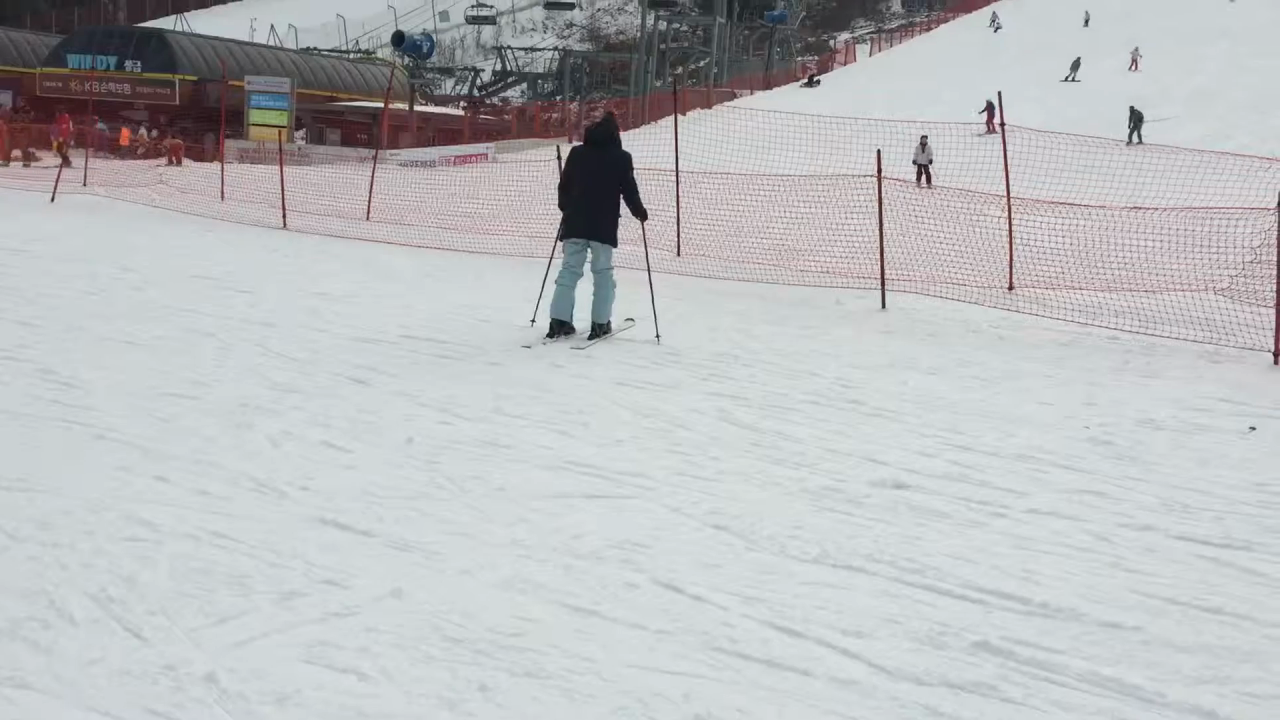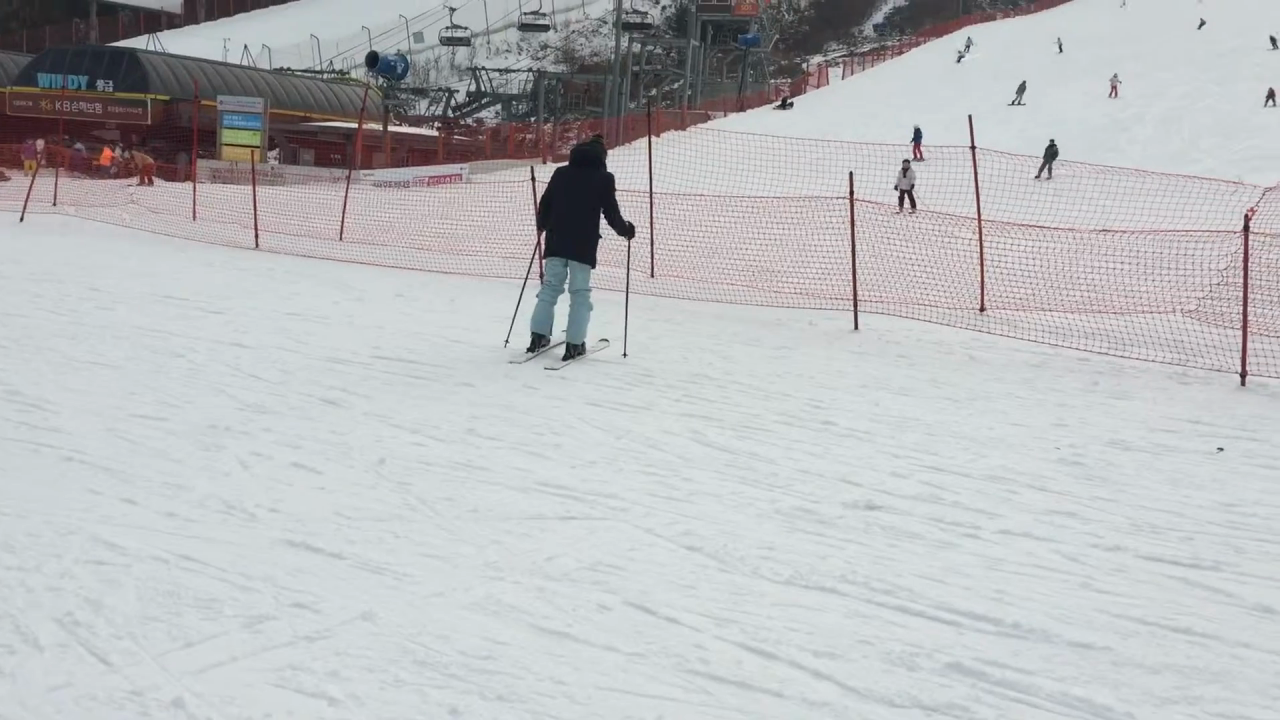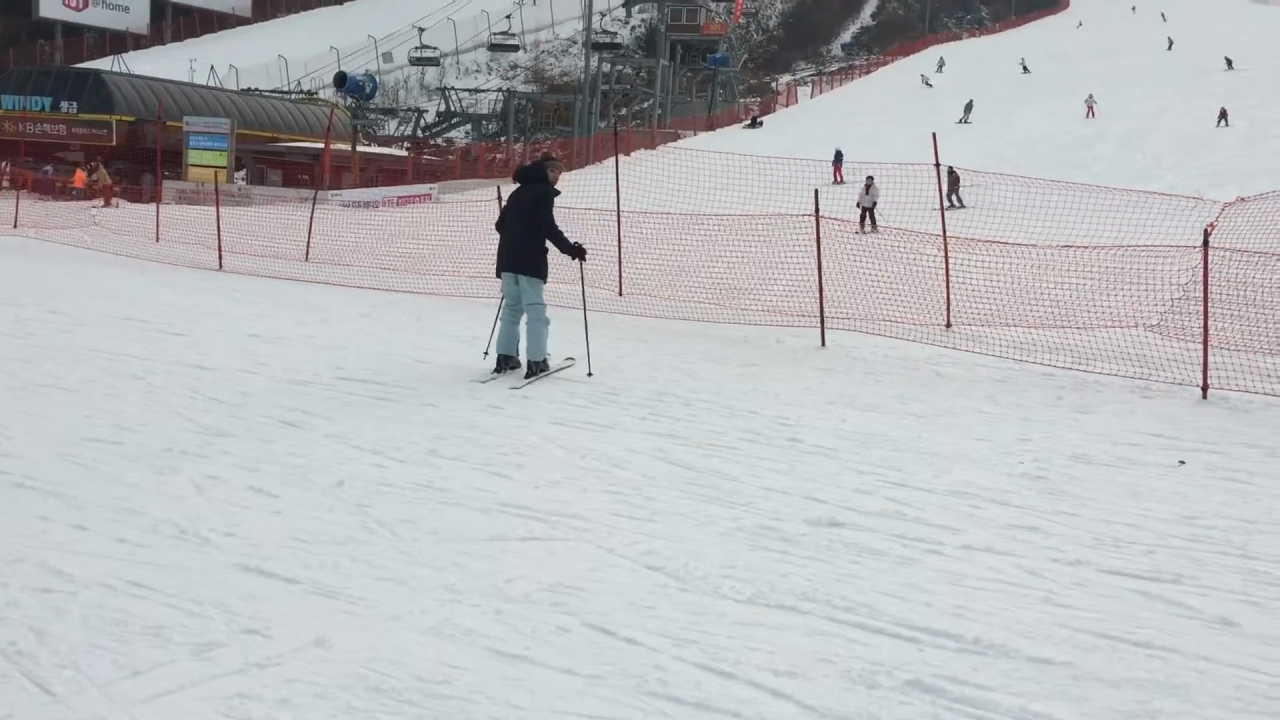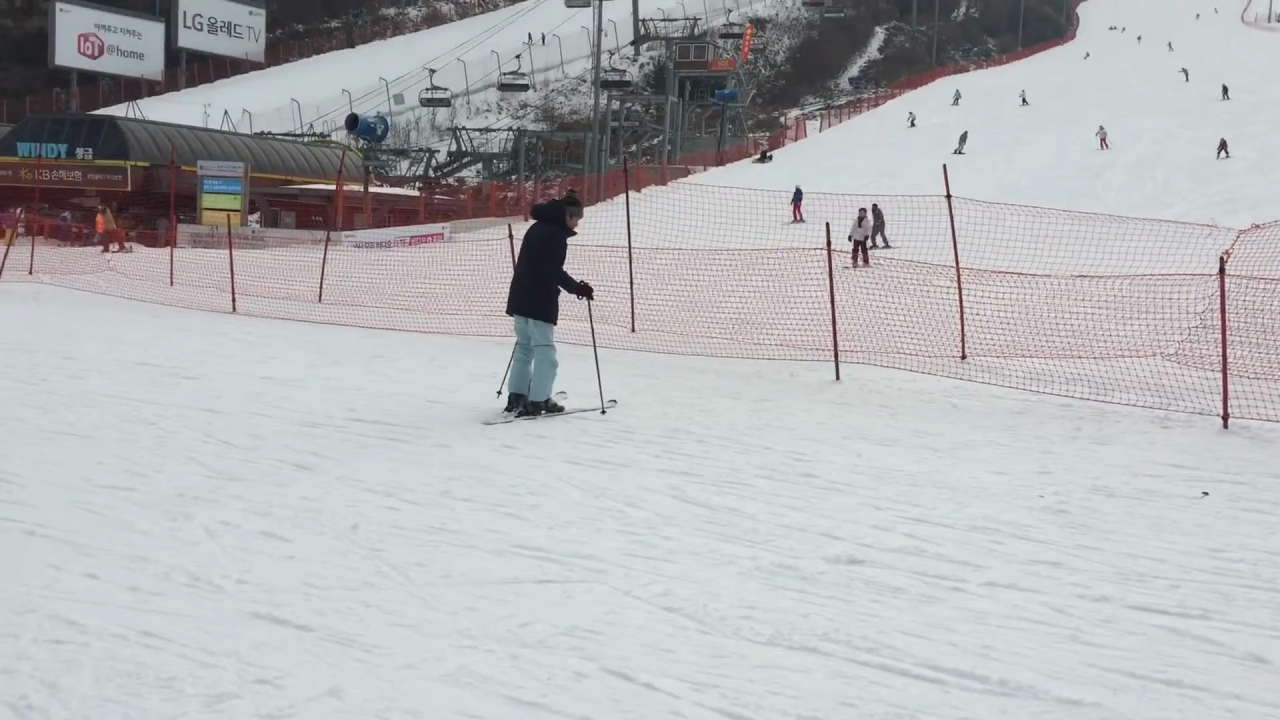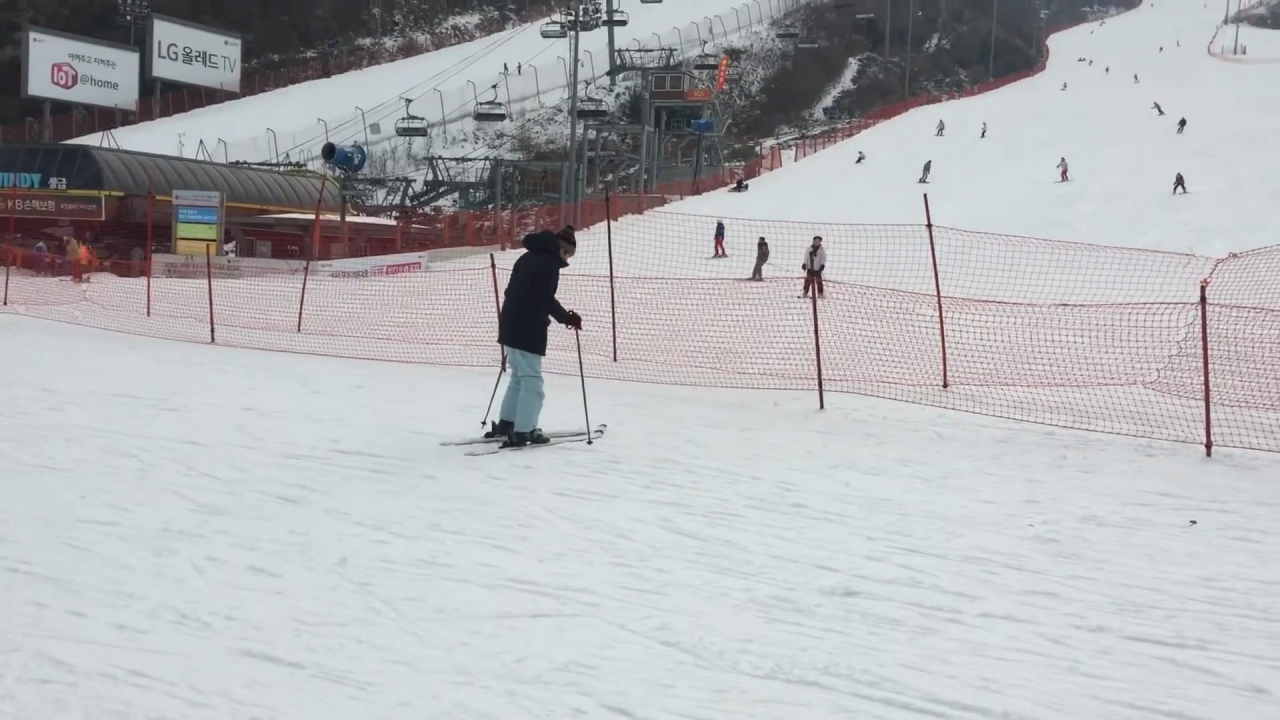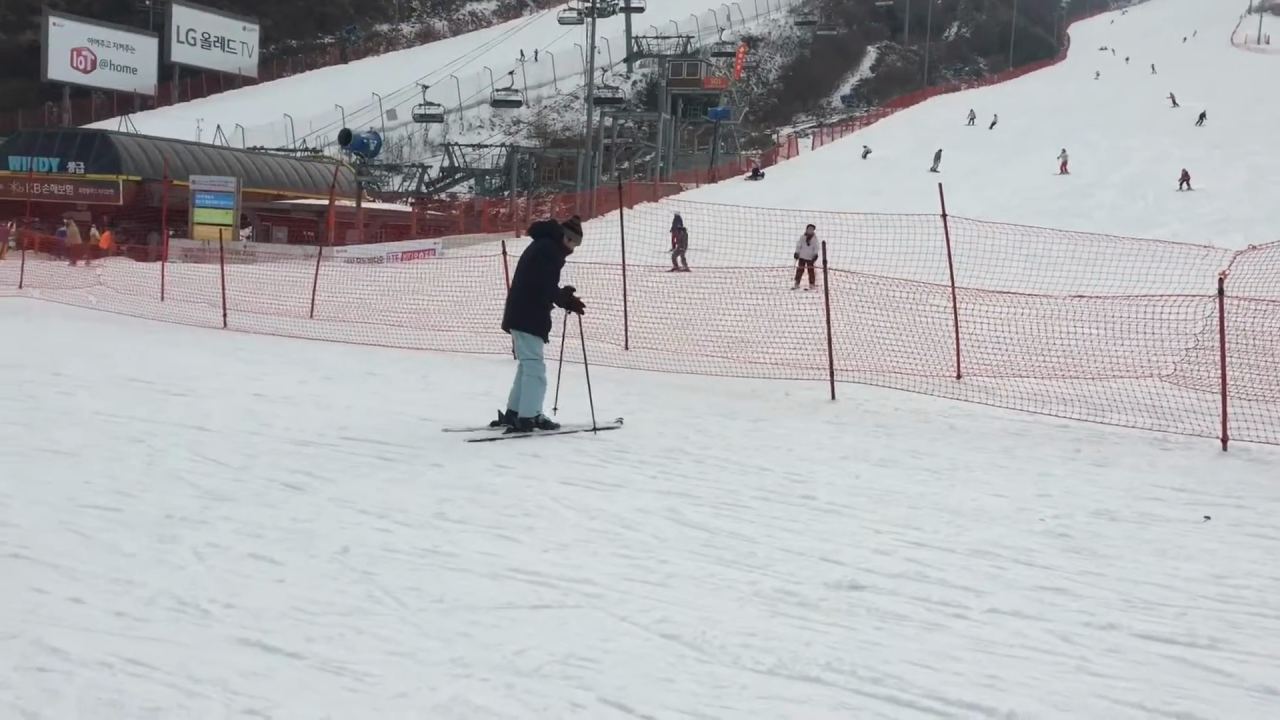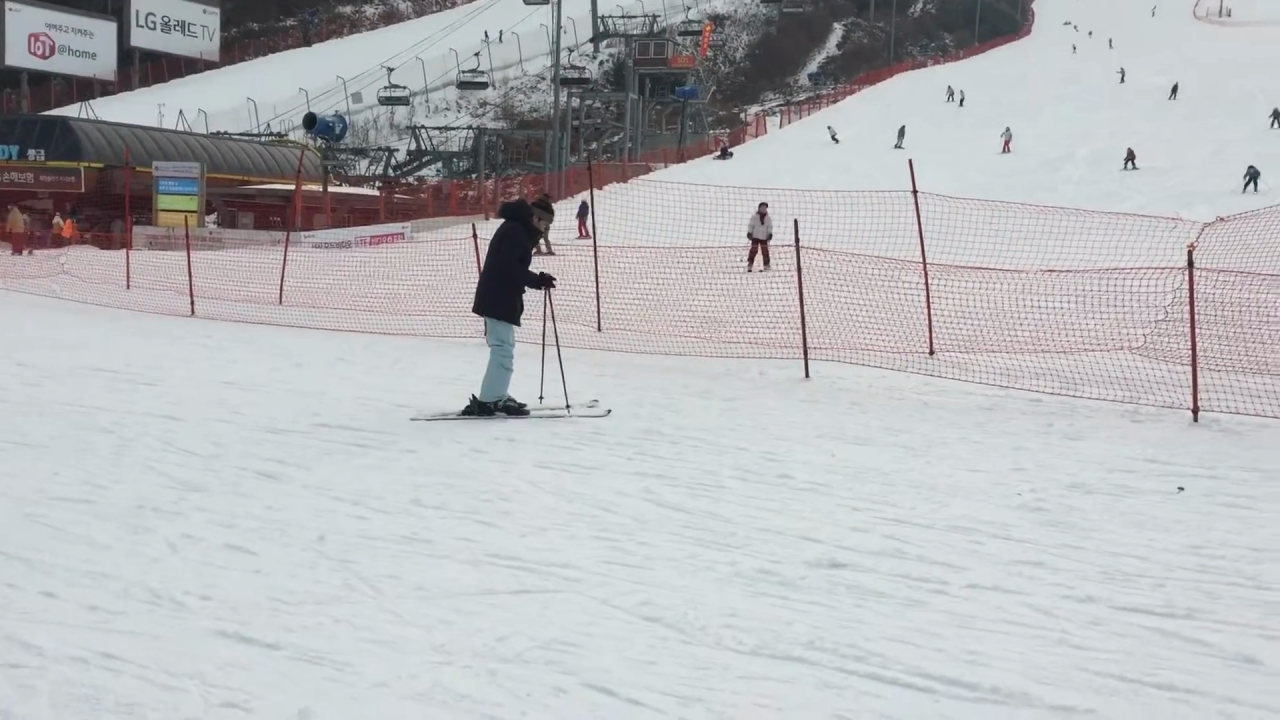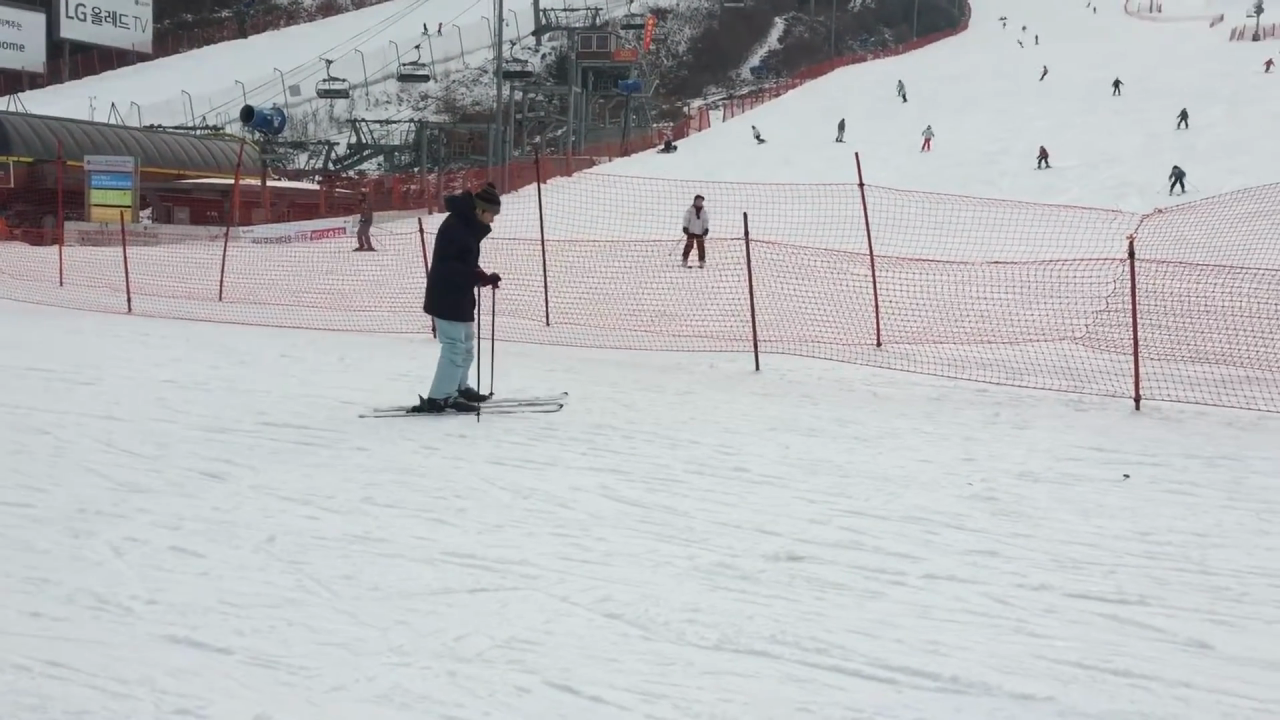
dt=0.5s
person 1, frame 1
left shoulder: (577, 152)
right shoulder: (621, 157)
left elbow: (564, 186)
right elbow: (629, 190)
left wrist: (566, 208)
right wrist: (640, 212)
left hip: (575, 221)
right hip: (604, 224)
left knee: (569, 270)
right knee: (602, 272)
left ankle: (559, 321)
right ankle: (600, 323)
person 1, frame 2
left shoulder: (561, 173)
right shoulder: (604, 178)
left elbow: (545, 203)
right elbow: (611, 212)
left wrist: (542, 224)
right wrist: (626, 230)
left hip: (556, 240)
right hip: (583, 243)
left knee: (550, 287)
right knee: (580, 292)
left ankle: (539, 335)
right ankle: (575, 344)
person 1, frame 3
left shoulder: (518, 192)
right shoulder: (543, 192)
left elbow: (501, 224)
right elbow: (549, 227)
right wrist: (571, 249)
left hip: (508, 257)
right hip: (530, 259)
left knee: (512, 307)
right knee: (535, 309)
left ankle: (505, 357)
right ankle: (536, 361)
person 1, frame 4
left shoulder: (537, 228)
right shoulder: (556, 233)
right elbow: (554, 270)
right wrist: (576, 287)
left hip: (521, 296)
right hip: (540, 299)
left knee: (524, 347)
right knee: (544, 350)
left ankle: (517, 396)
right ankle: (538, 400)
person 1, frame 5
left shoulder: (527, 258)
right shoulder: (549, 263)
left elbow: (511, 291)
right elbow: (546, 299)
right wrist: (566, 317)
left hip: (511, 325)
right hip: (529, 329)
left knee: (519, 377)
right knee: (531, 380)
left ankle: (506, 423)
right ankle: (523, 431)
person 1, frame 6
left shoulder: (541, 245)
right shoulder: (550, 248)
right elbow: (544, 284)
left wrist: (562, 293)
right wrist: (567, 302)
left hip: (521, 313)
right hip: (529, 315)
left knee: (527, 365)
right knee: (534, 366)
left ankle: (514, 412)
right ankle: (529, 417)
person 1, frame 7
left shoulder: (518, 229)
right shoulder: (515, 230)
right elbow: (510, 267)
left wrist: (538, 279)
right wrist: (538, 280)
left hip: (501, 298)
right hip: (498, 299)
left knee: (502, 349)
right knee: (503, 350)
left ankle: (494, 396)
right ankle: (488, 401)
person 1, frame 8
left shoulder: (469, 225)
right shoulder: (455, 226)
right elbow: (444, 263)
left wrist: (482, 277)
right wrist: (472, 275)
left hip: (459, 294)
right hip: (447, 295)
left knee: (466, 344)
right knee: (455, 346)
left ankle: (458, 387)
right ankle: (439, 398)
